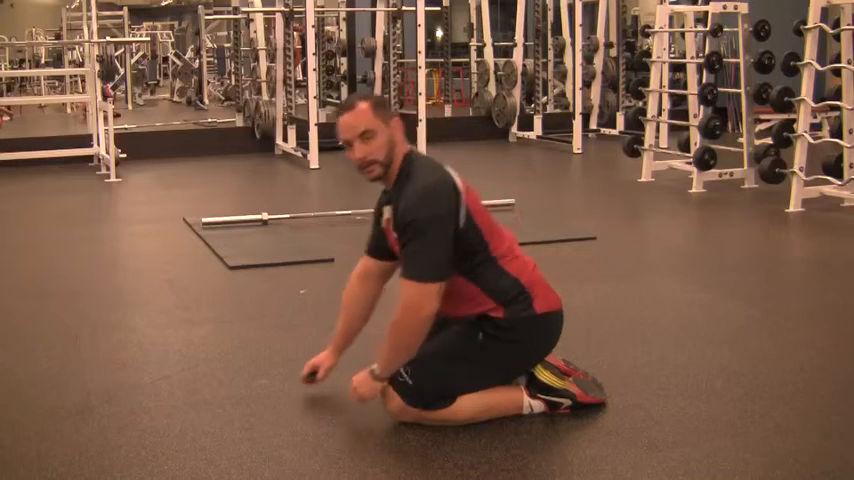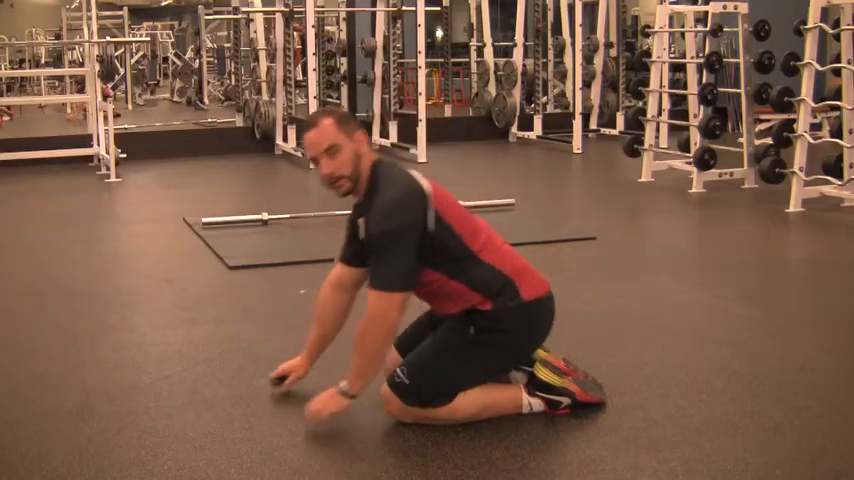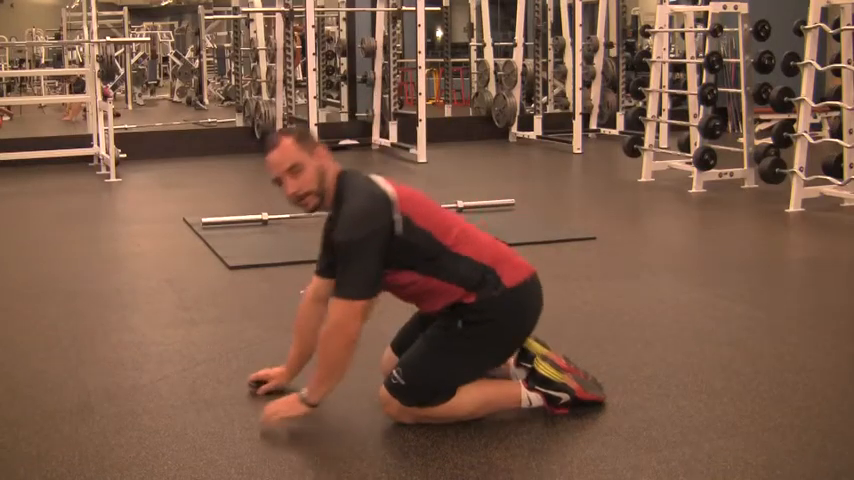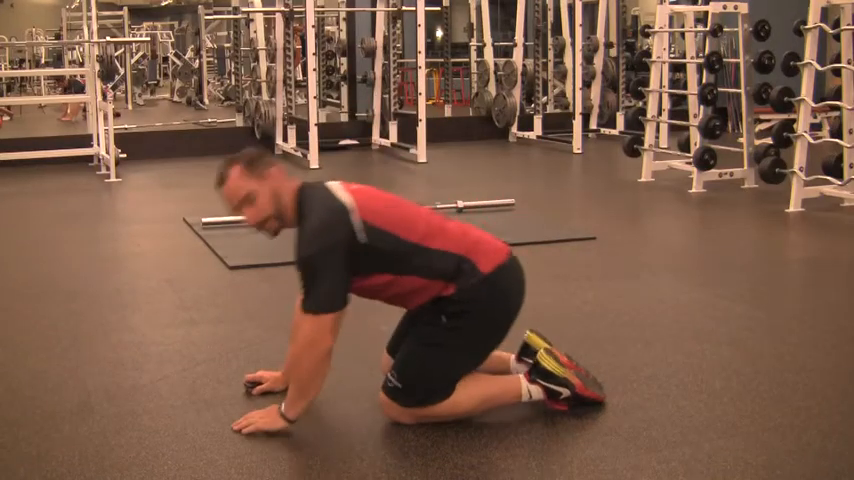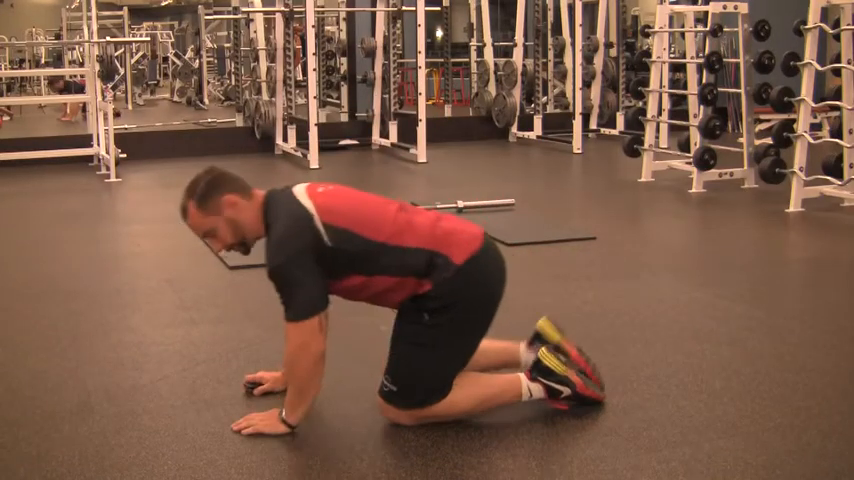
dt=0.2s
person 1, frame 1
left shoulder: (424, 195)
right shoulder: (395, 195)
left elbow: (419, 309)
right elbow: (367, 278)
left wrist: (378, 374)
right wrist: (333, 351)
left hip: (517, 320)
right hip: (489, 309)
left knee: (402, 400)
right knee: (402, 363)
left ankle: (537, 393)
right ankle: (519, 365)
person 1, frame 2
left shoulder: (393, 205)
right shoulder: (370, 203)
left elbow: (382, 319)
right elbow: (340, 286)
left wrist: (346, 391)
right wrist: (306, 359)
left hip: (511, 310)
right hip: (486, 302)
left knee: (401, 400)
right knee: (397, 361)
left ankle: (536, 392)
right ankle: (517, 362)
person 1, frame 3
left shoulder: (359, 214)
right shoulder: (344, 209)
left elbow: (344, 327)
right elbow: (317, 299)
left wrist: (307, 398)
right wrist: (288, 371)
left hip: (500, 300)
right hip: (485, 292)
left knee: (399, 402)
right knee: (393, 364)
left ankle: (536, 387)
right ankle: (518, 360)
person 1, frame 4
left shoulder: (322, 228)
right shoulder: (320, 206)
left elbow: (318, 340)
right elbow: (309, 309)
left wrist: (286, 412)
right wrist: (286, 376)
left hip: (483, 288)
right hip: (480, 275)
left knee: (400, 404)
right knee: (395, 363)
left ankle: (536, 383)
right ankle: (521, 362)
person 1, frame 5
left shoulder: (287, 237)
right shoulder: (292, 206)
left elbow: (309, 345)
right elbow: (307, 315)
left wrist: (287, 417)
right wrist: (289, 376)
left hip: (460, 277)
right hip: (468, 257)
left knee: (401, 406)
right knee: (412, 364)
left ankle: (537, 381)
right ankle: (530, 350)
